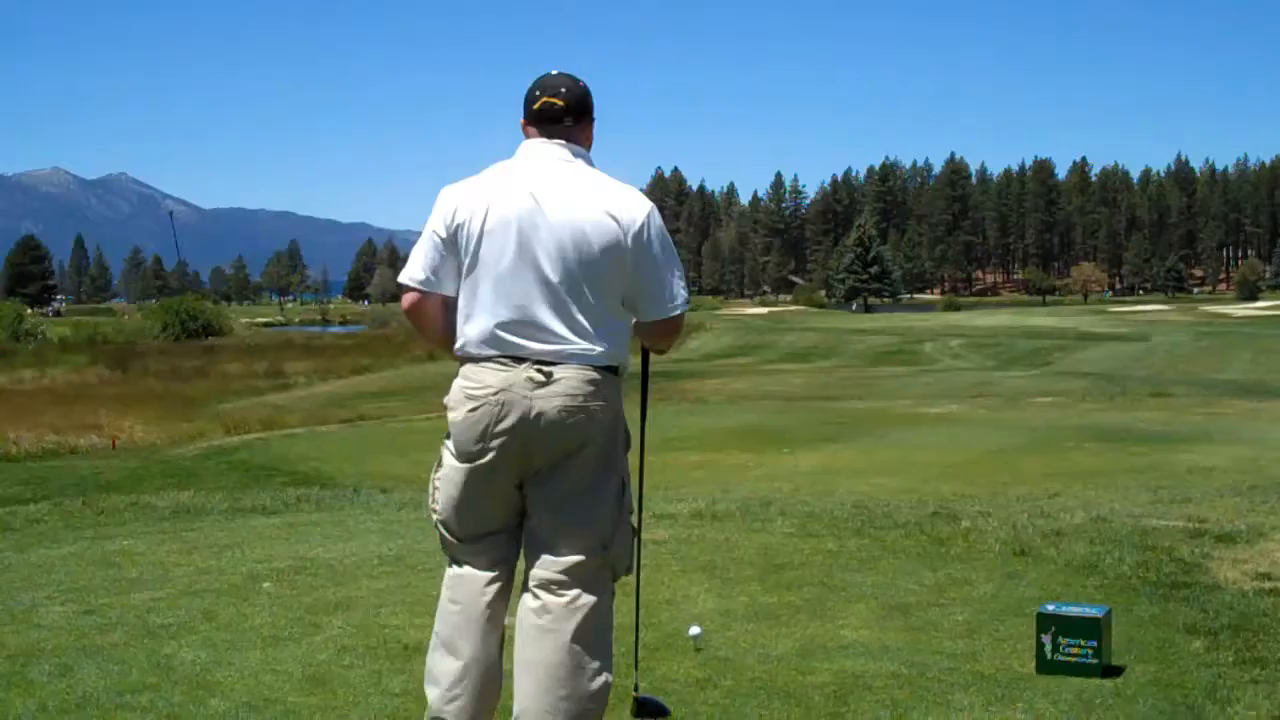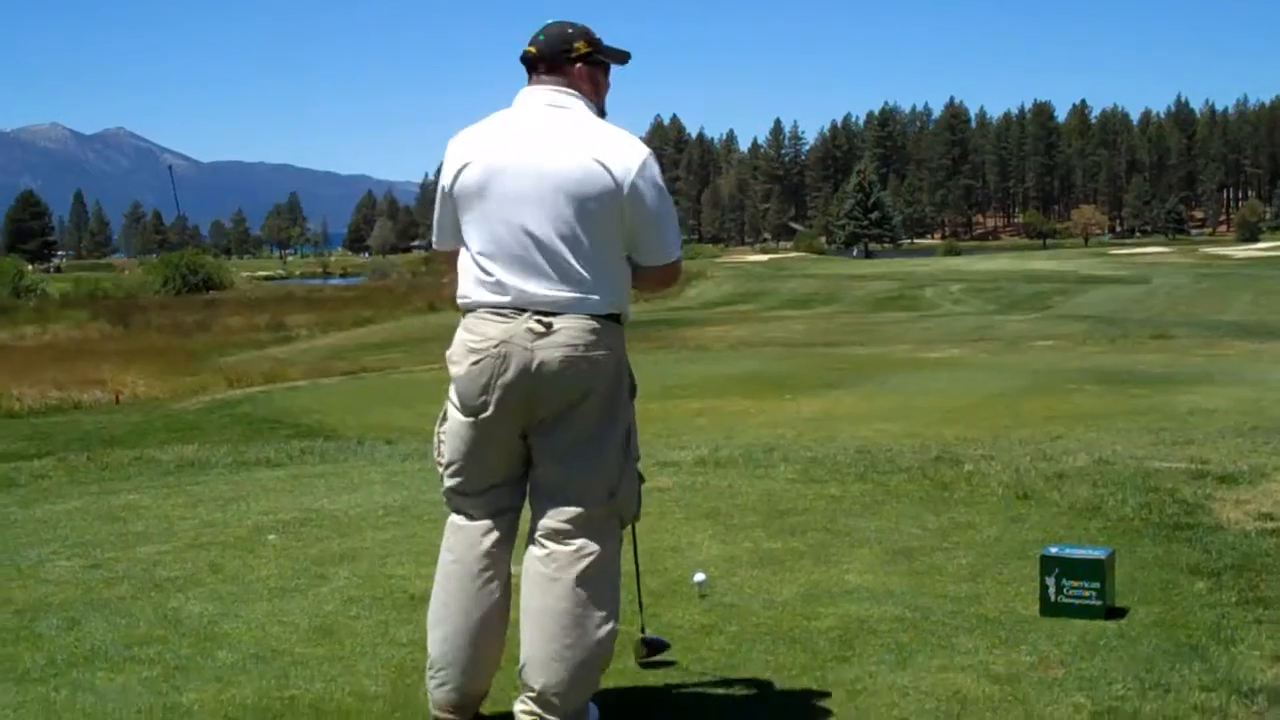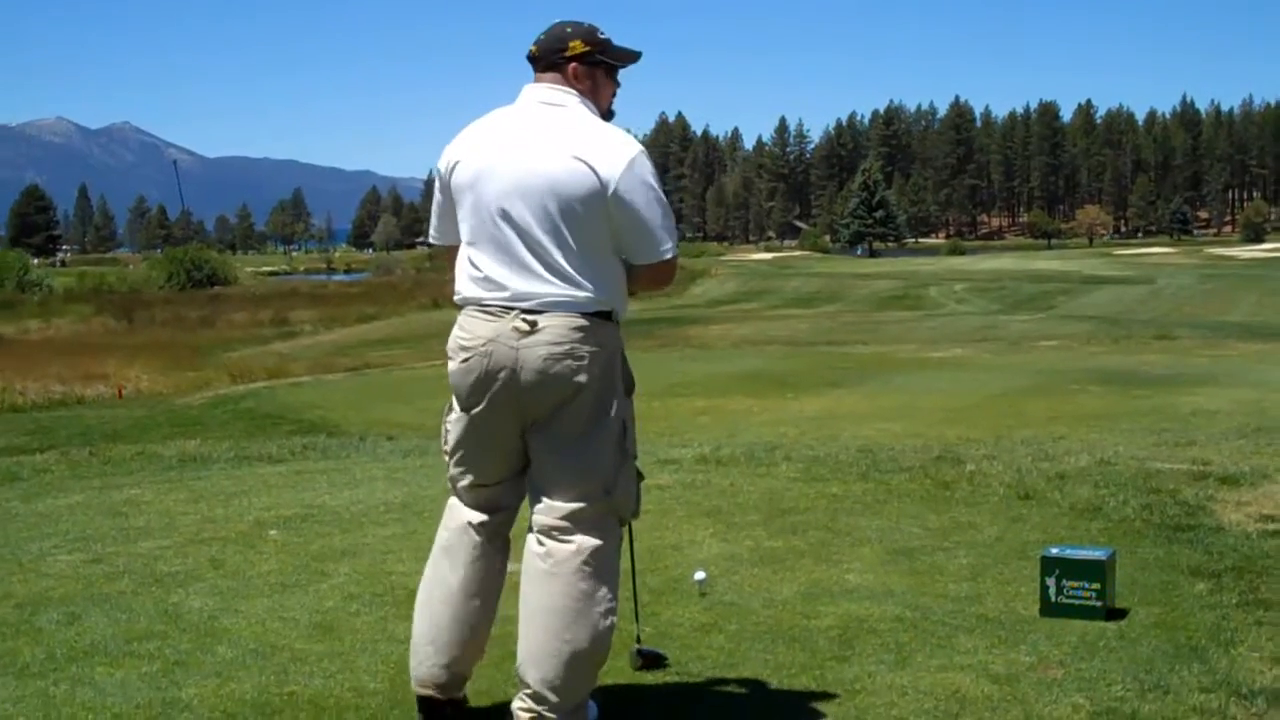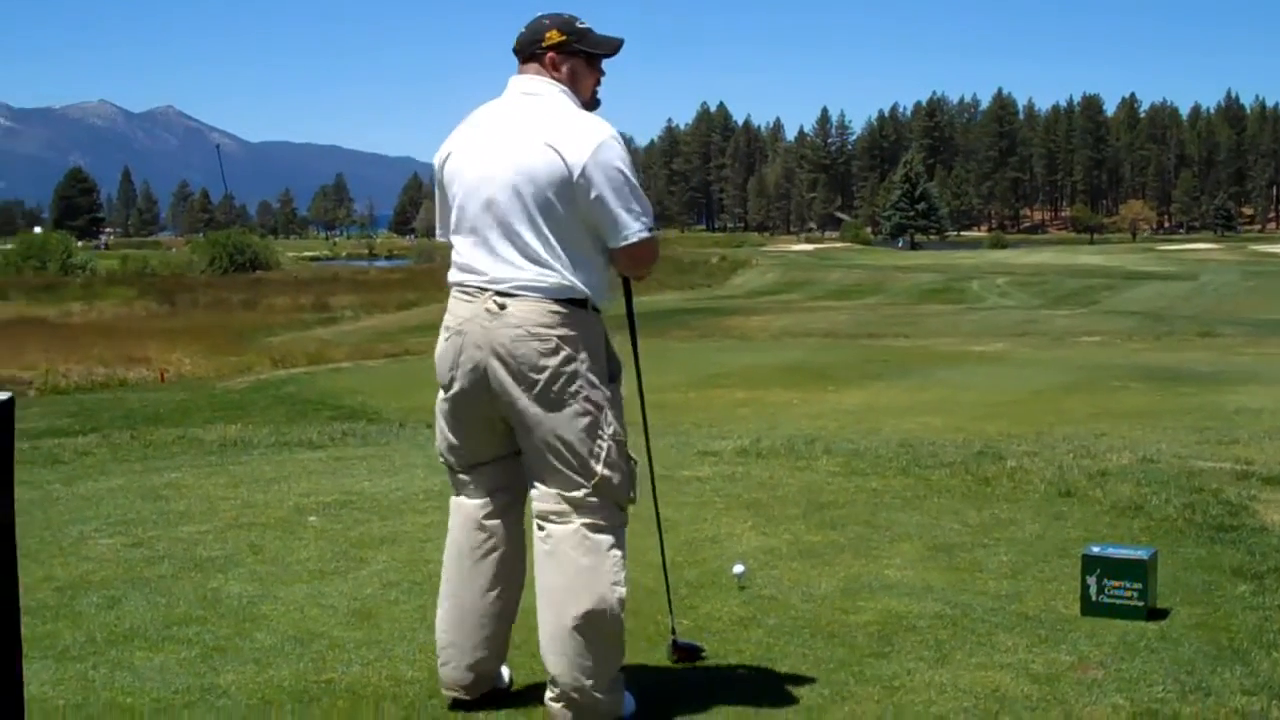
dt=0.5s
person 1, frame 1
left shoulder: (464, 197)
right shoulder: (629, 207)
left elbow: (420, 305)
right elbow: (664, 330)
left hip: (486, 394)
right hip: (580, 400)
left knee: (473, 570)
right knee: (569, 582)
person 1, frame 2
left shoulder: (467, 145)
right shoulder: (622, 153)
right elbow: (662, 271)
left hip: (486, 342)
right hip: (580, 348)
left knee: (475, 520)
right knee: (574, 531)
person 1, frame 3
left shoulder: (466, 143)
right shoulder: (614, 150)
right elbow: (659, 269)
left hip: (479, 339)
right hip: (572, 346)
left knee: (474, 507)
right knee: (574, 525)
person 1, frame 4
left shoulder: (462, 134)
right shoulder: (587, 135)
right elbow: (639, 253)
right wrist: (606, 261)
left hip: (468, 323)
right hip: (551, 333)
left knee: (480, 500)
right knee: (578, 511)
